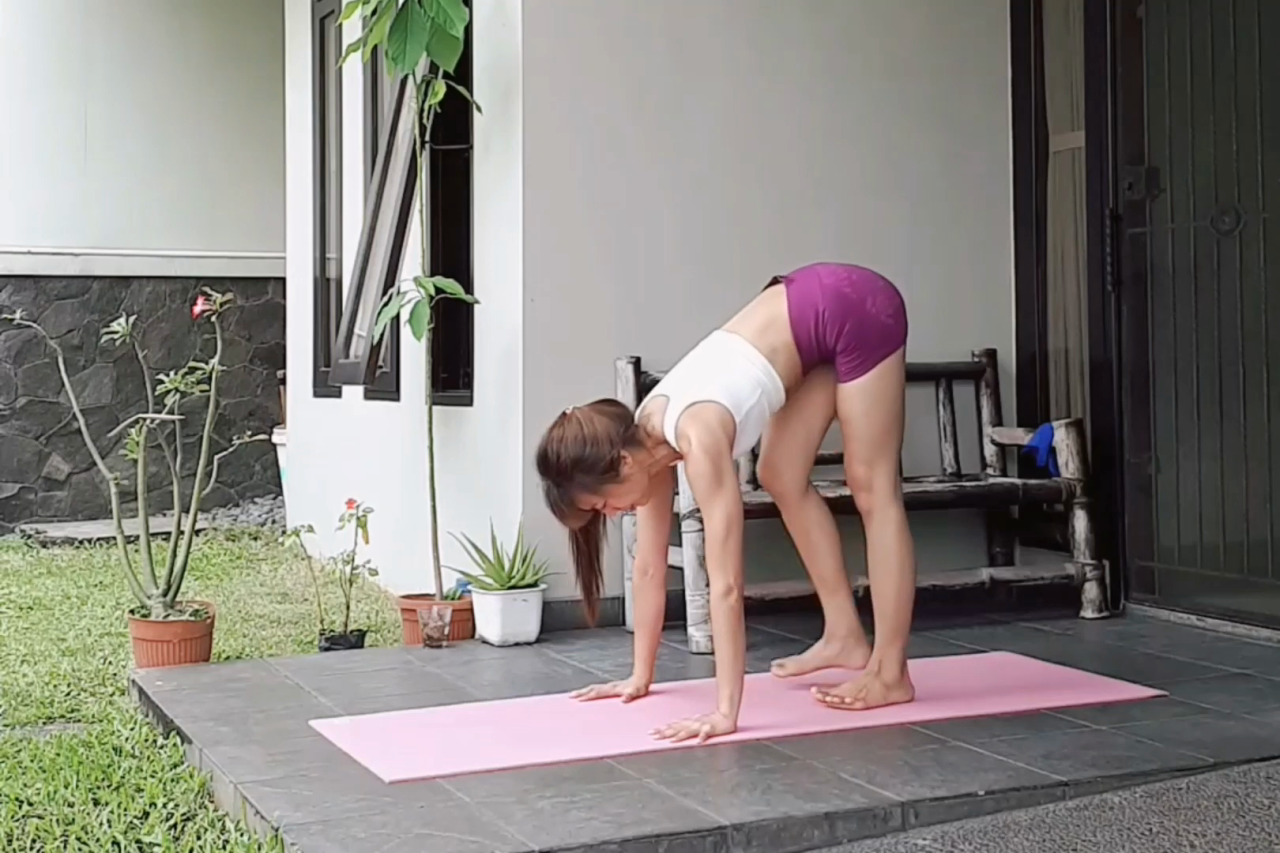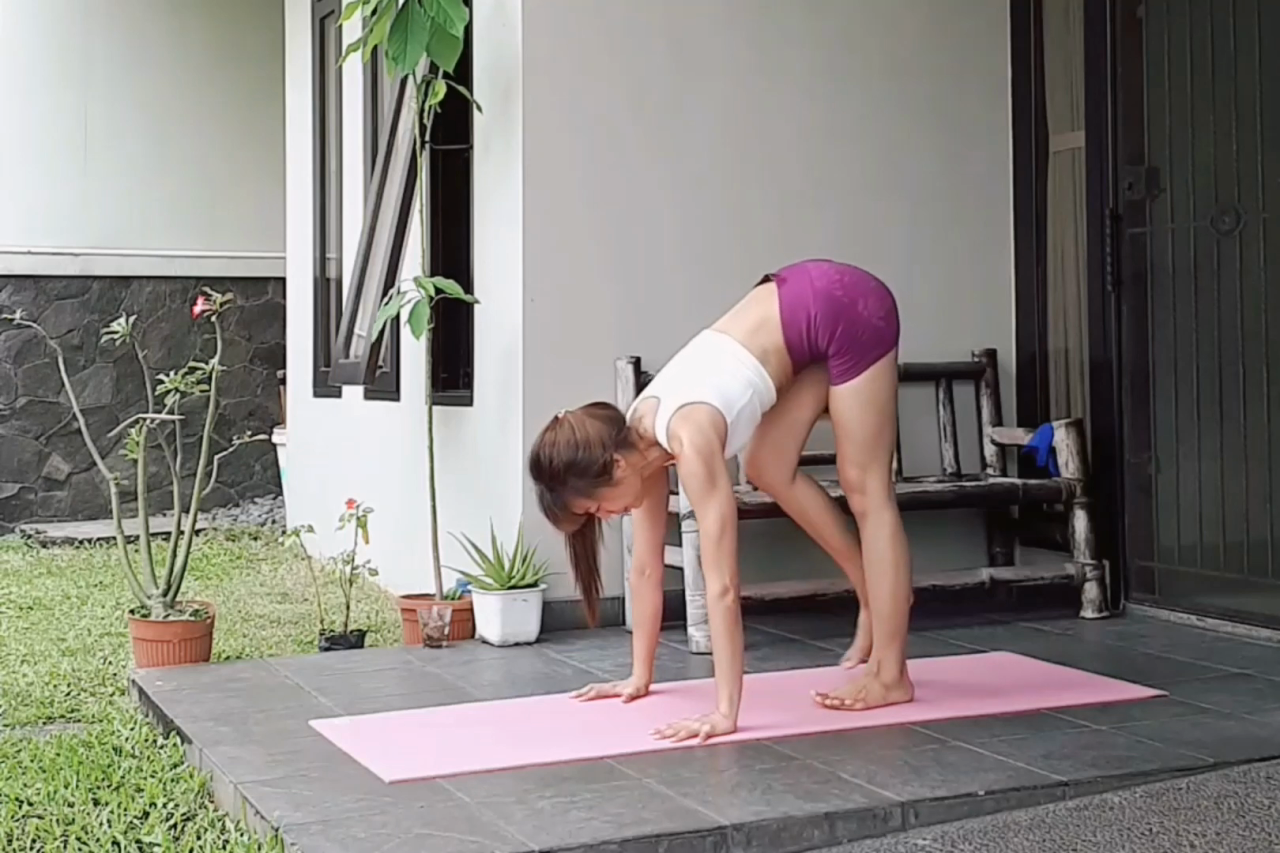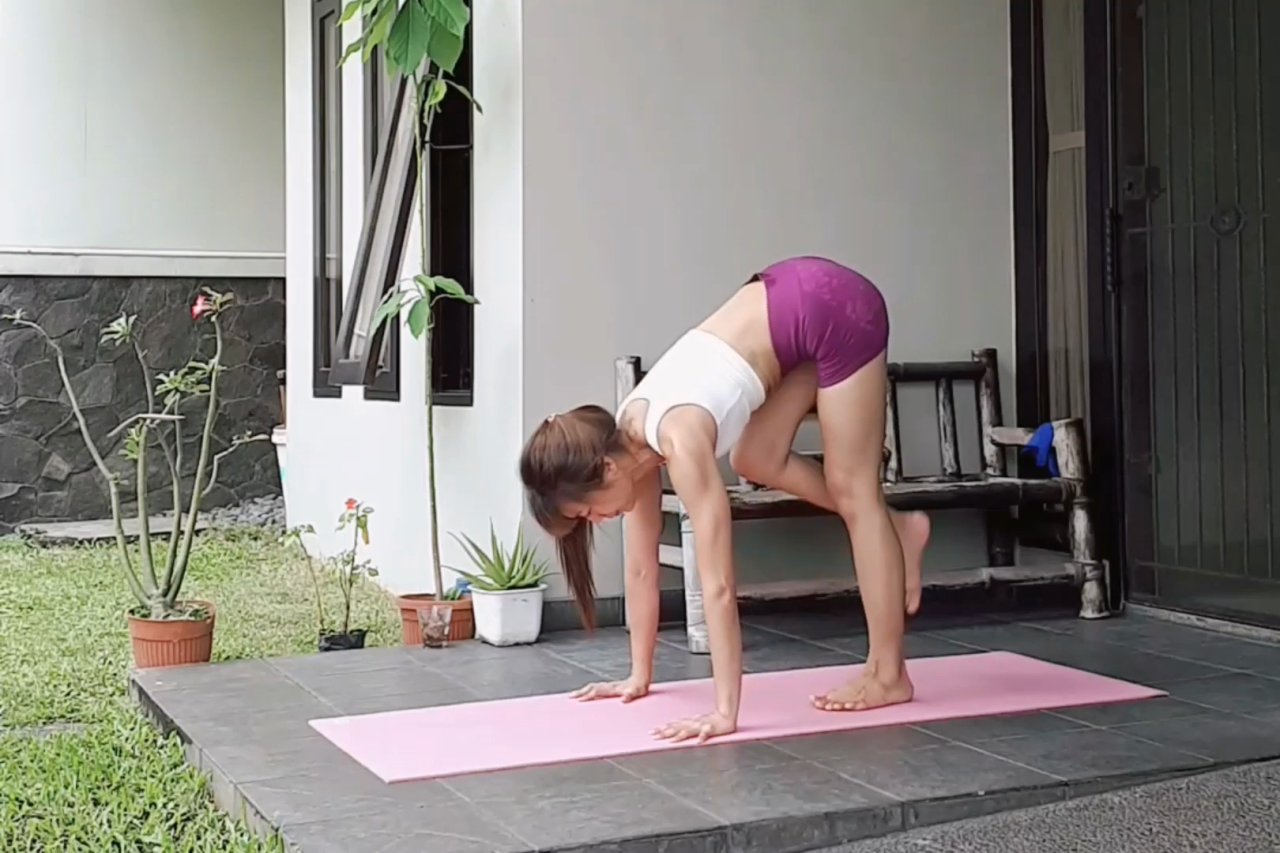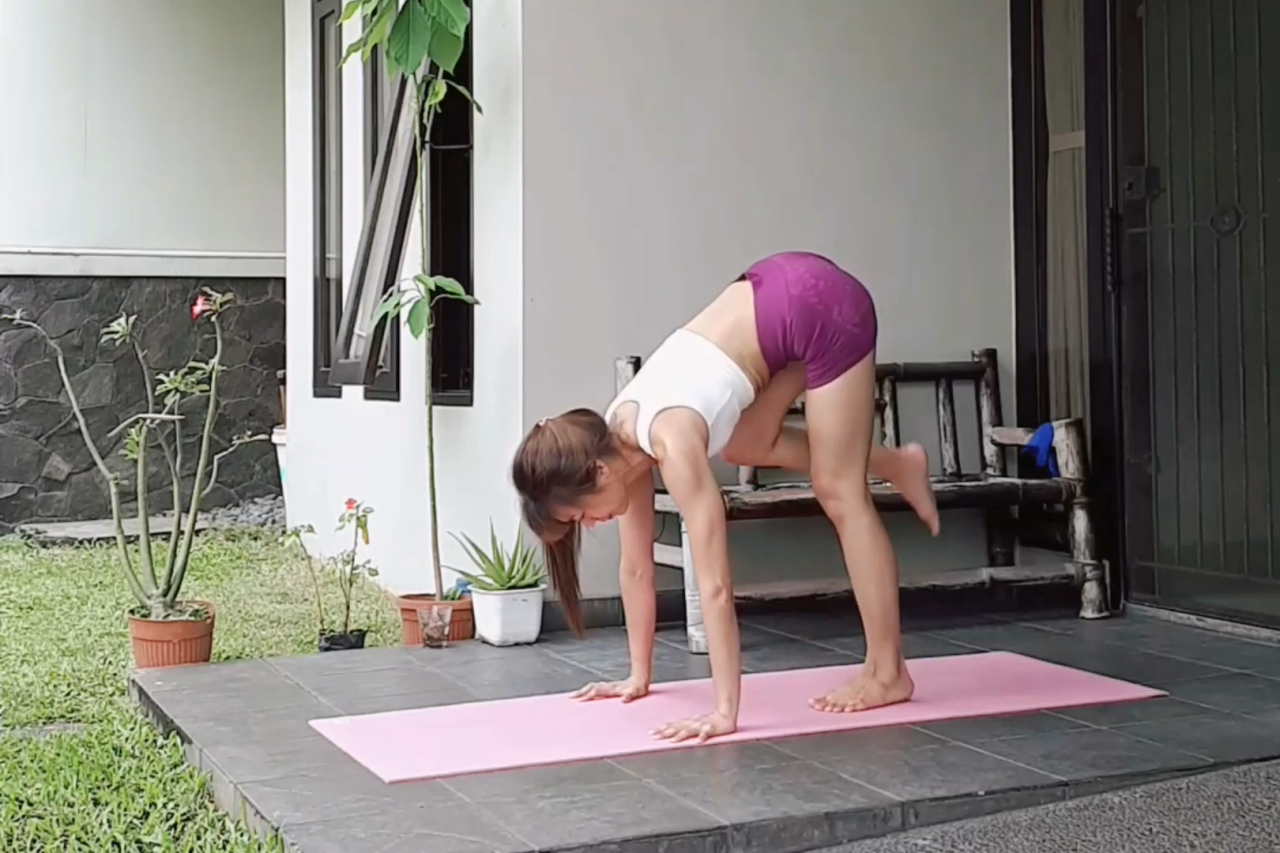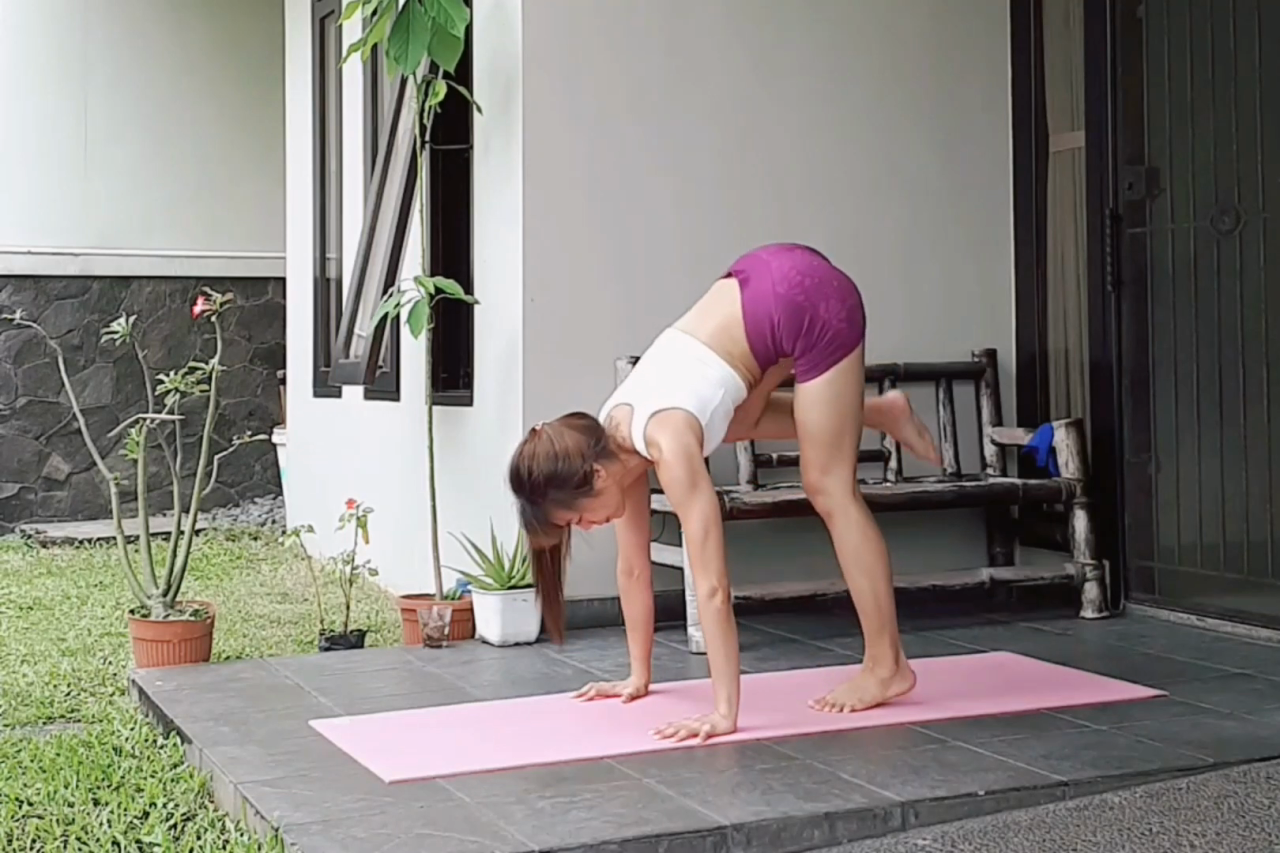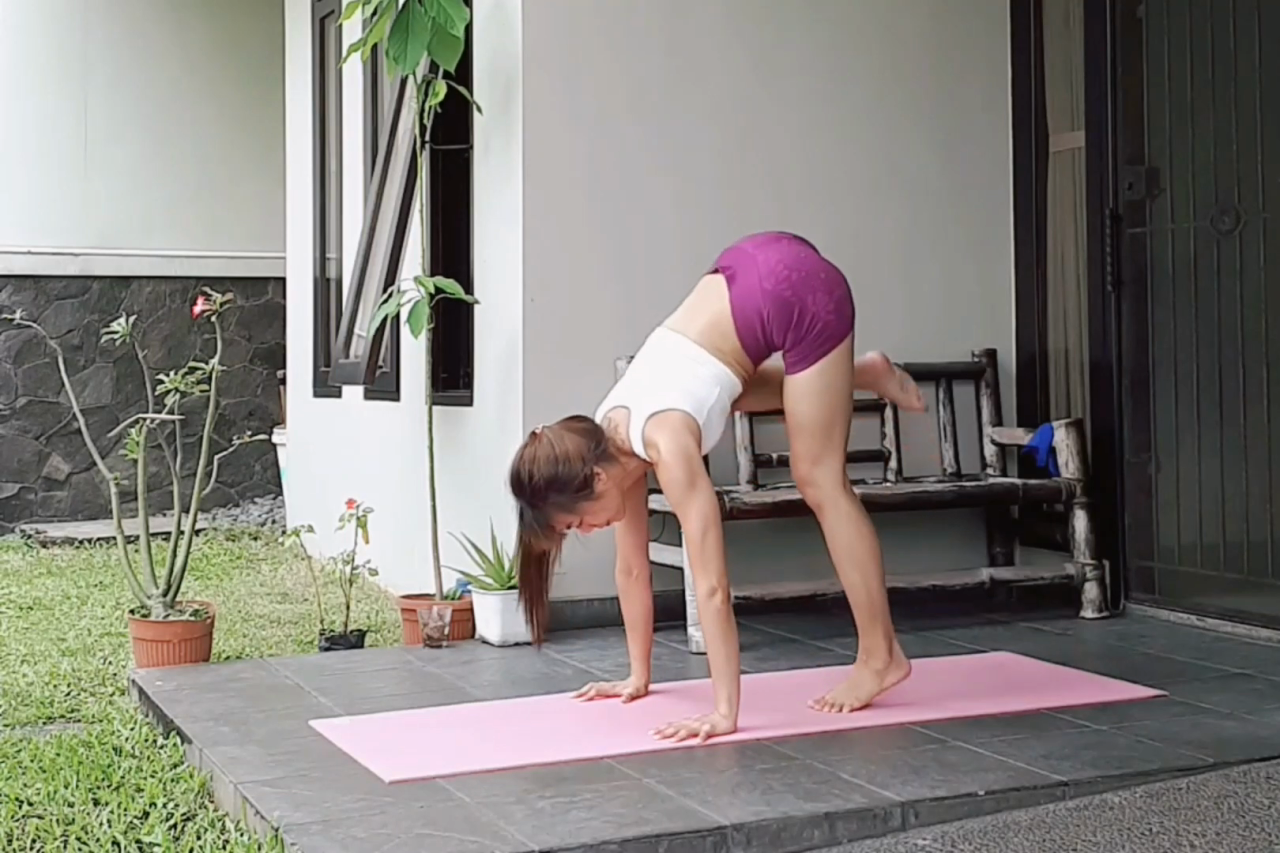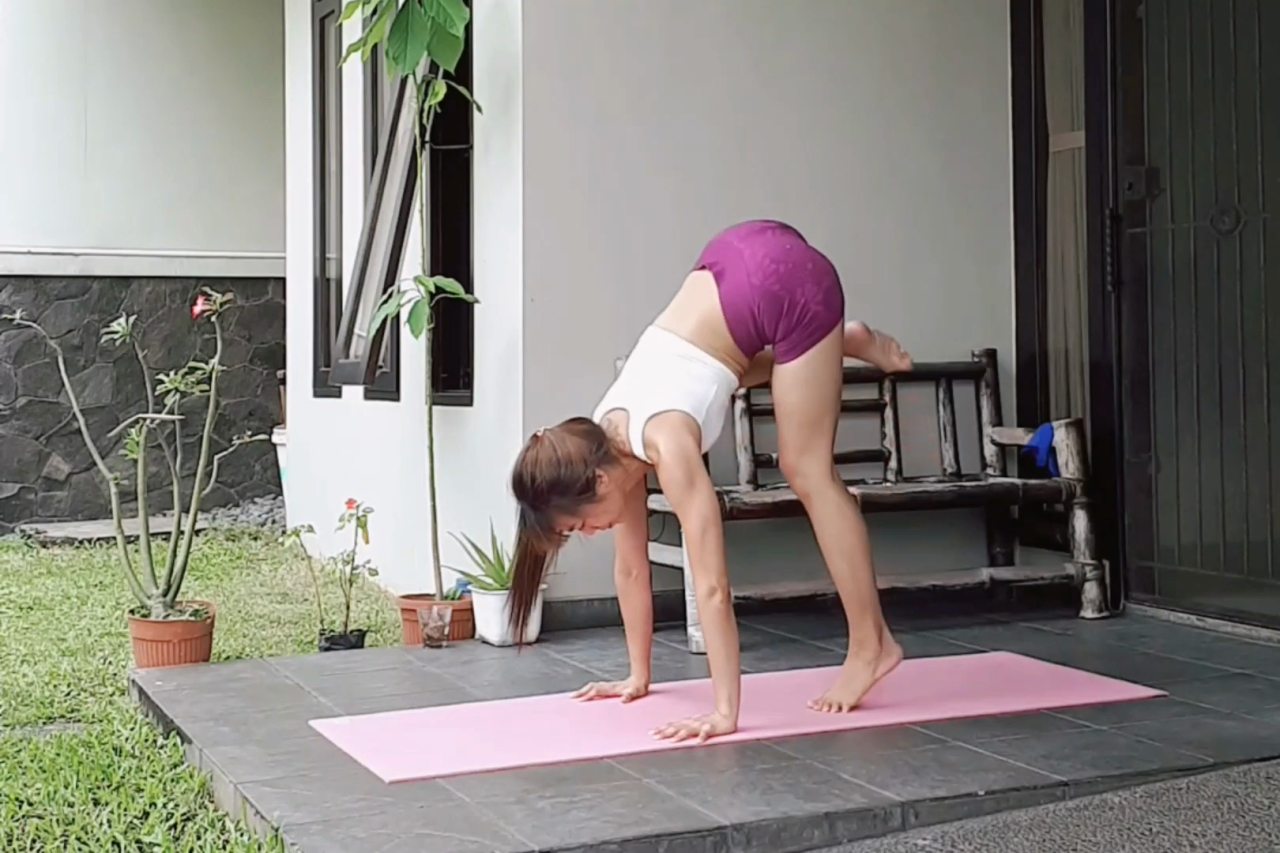
dt=0.1s
person 1, frame 1
left shoulder: (695, 435)
right shoulder: (646, 435)
left elbow: (725, 584)
right elbow: (649, 566)
left wrist: (726, 712)
right wrist: (640, 676)
left hip: (854, 307)
right hip: (813, 307)
left knee: (870, 487)
right knee: (782, 481)
left ankle: (891, 673)
right ankle: (845, 634)
person 1, frame 2
left shoulder: (688, 436)
right shoulder: (638, 437)
left elbow: (721, 585)
right elbow: (646, 567)
left wrist: (725, 712)
right wrist: (640, 676)
left hip: (849, 308)
right hip: (807, 304)
left knee: (865, 489)
right knee: (769, 472)
left ankle: (889, 673)
right ankle: (875, 596)
person 1, frame 3
left shoulder: (676, 438)
right shoulder: (628, 437)
left elbow: (717, 585)
right elbow: (641, 567)
left wrist: (726, 711)
right wrist: (639, 675)
left hip: (836, 306)
right hip: (790, 297)
left knee: (850, 489)
right knee: (755, 464)
right ankle: (895, 535)
person 1, frame 4
left shoulder: (669, 440)
right shoulder: (619, 438)
left elbow: (714, 586)
right elbow: (636, 567)
left wrist: (726, 711)
right wrist: (638, 675)
left hip: (823, 307)
right hip: (779, 293)
left knee: (838, 491)
right knee: (745, 446)
right ankle: (897, 466)
person 1, frame 5
left shoulder: (664, 441)
right shoulder: (614, 439)
left elbow: (711, 586)
right elbow: (632, 568)
left wrist: (725, 712)
right wrist: (639, 677)
left hip: (810, 297)
right hip: (764, 283)
left knee: (828, 487)
right knee: (735, 425)
right ankle: (878, 412)
person 1, frame 6
left shoulder: (663, 441)
right shoulder: (610, 440)
left elbow: (710, 586)
right elbow: (631, 568)
left wrist: (725, 712)
right wrist: (637, 677)
left hip: (800, 290)
right hip: (752, 273)
left knee: (818, 479)
right ankle: (863, 374)
person 1, frame 7
left shoulder: (663, 441)
right shoulder: (609, 442)
left elbow: (710, 586)
right elbow: (630, 568)
left wrist: (726, 712)
right wrist: (638, 676)
left hip: (786, 280)
right hip: (738, 262)
left knee: (807, 472)
right ankle: (842, 339)
